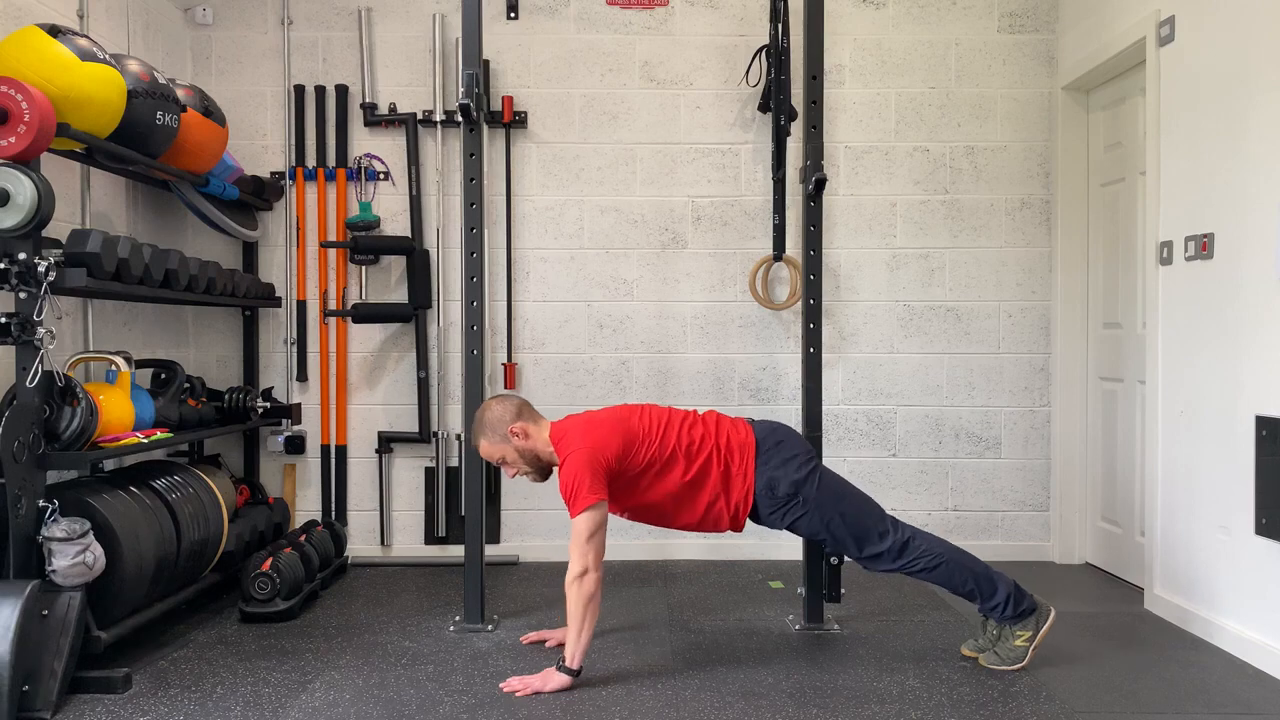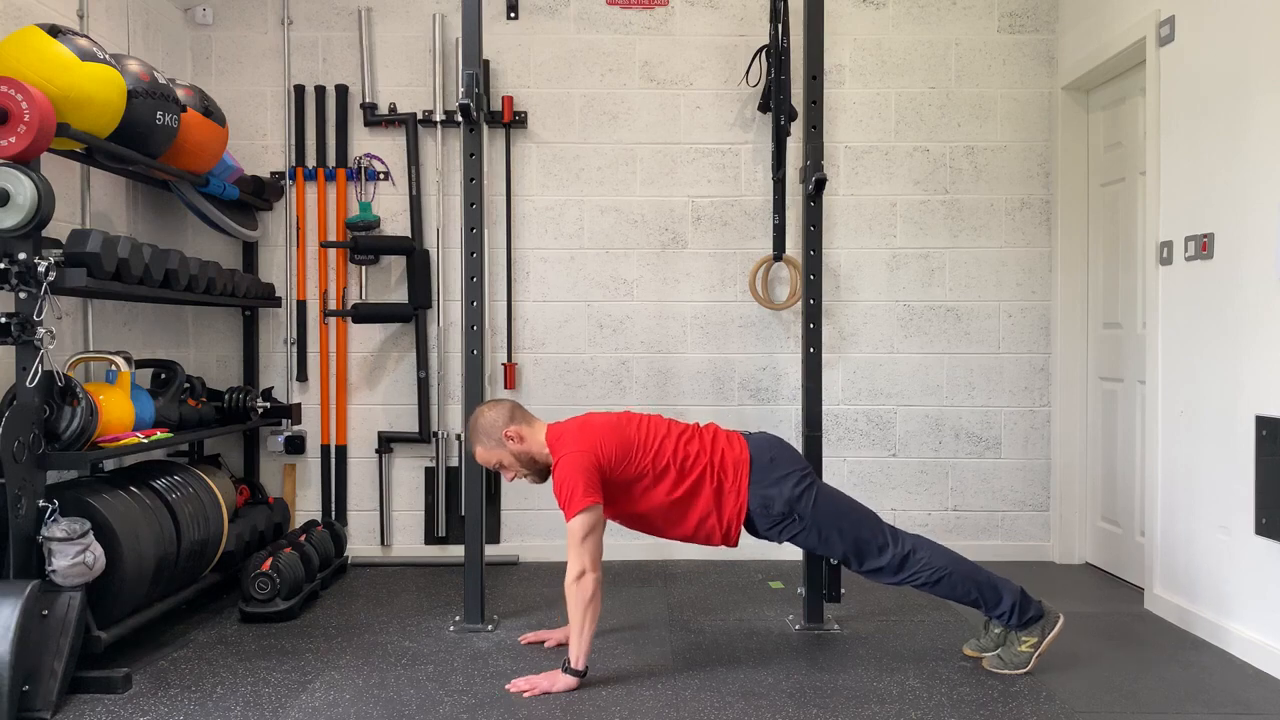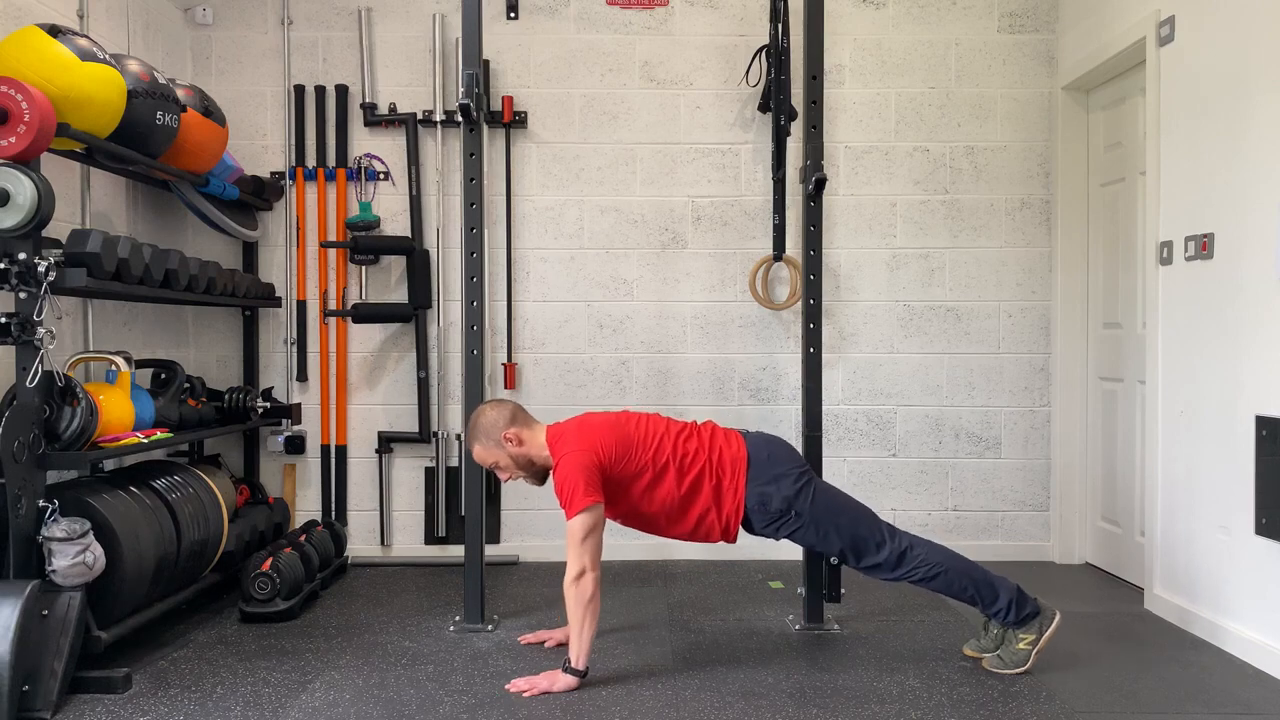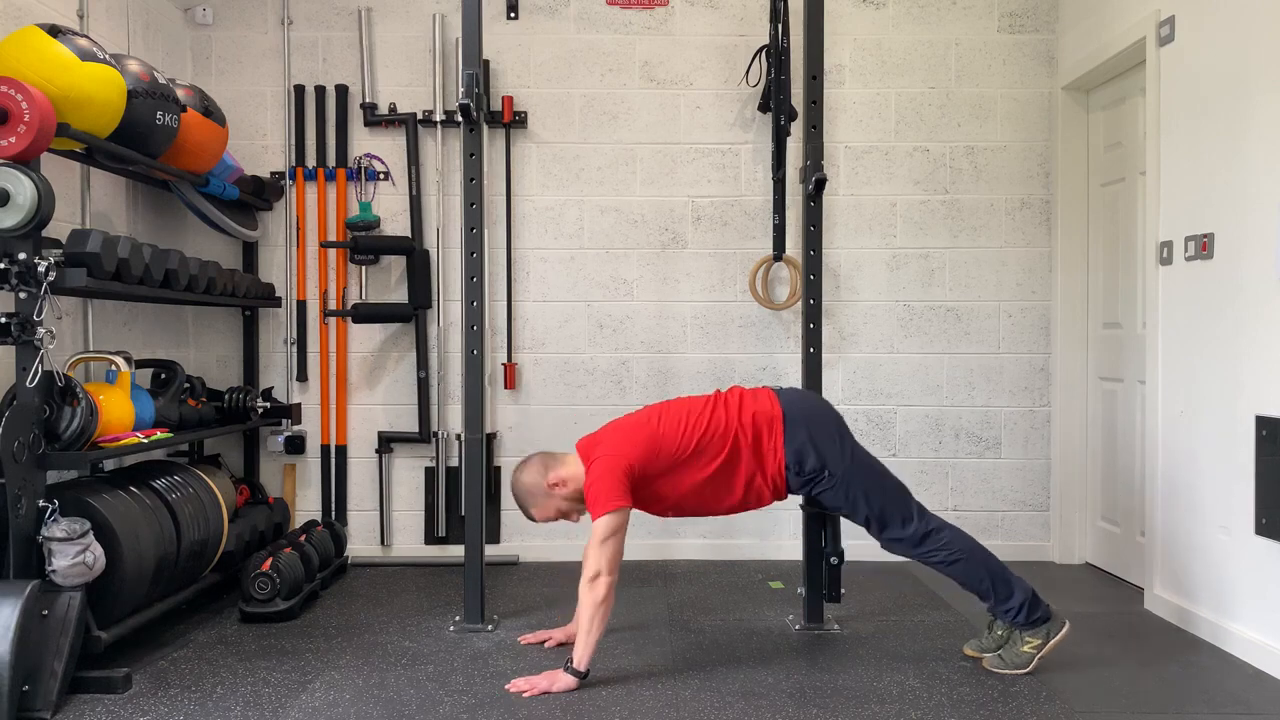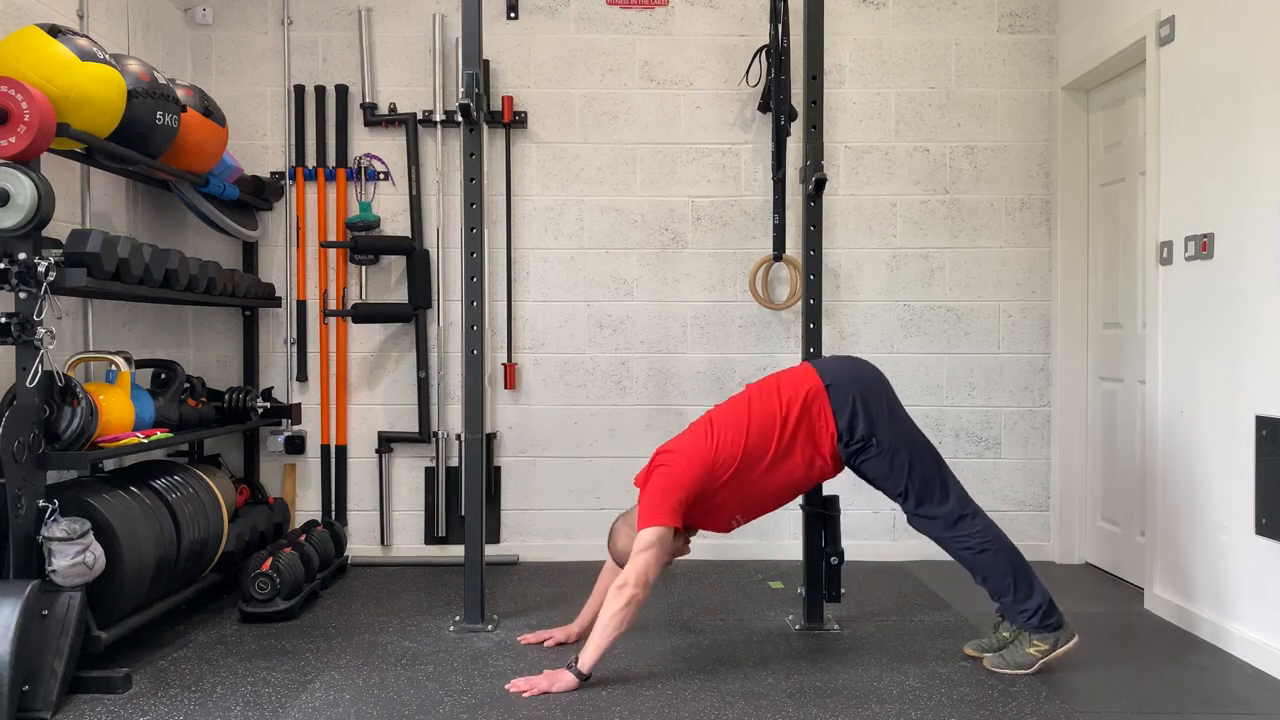
dt=0.4s
person 1, frame 1
left shoulder: (578, 455)
right shoulder: (581, 441)
left elbow: (584, 568)
right elbow: (594, 558)
left wrist: (567, 668)
right wrist: (573, 628)
left hip: (765, 473)
right hip: (756, 462)
left knee: (885, 544)
right knee: (877, 545)
left ankle: (1019, 611)
right ankle: (1002, 609)
person 1, frame 2
left shoulder: (570, 458)
right shoulder: (578, 442)
left elbow: (583, 571)
right elbow: (588, 565)
left wrist: (573, 669)
right wrist: (574, 627)
left hip: (759, 489)
right hip: (750, 473)
left knee: (884, 555)
right knee: (880, 551)
left ankle: (1025, 616)
right ankle: (1004, 613)
person 1, frame 3
left shoulder: (571, 458)
right shoulder: (576, 441)
left elbow: (582, 571)
right elbow: (586, 567)
left wrist: (574, 669)
right wrist: (573, 627)
left hip: (758, 486)
right hip: (749, 473)
left knee: (881, 552)
right knee: (878, 549)
left ankle: (1022, 615)
right ankle: (1004, 614)
person 1, frame 4
left shoulder: (604, 466)
right shoulder: (603, 454)
left elbow: (599, 574)
right elbow: (600, 571)
left wrist: (573, 670)
right wrist: (575, 626)
left hip: (792, 441)
right hip: (783, 428)
left knee: (908, 530)
right knee: (905, 530)
left ankle: (1032, 618)
right ankle: (1010, 614)
person 1, frame 5
left shoulder: (669, 487)
right shoulder: (669, 485)
left elbow: (631, 588)
right elbow: (622, 567)
left wrist: (577, 671)
right wrist: (576, 627)
left hip: (842, 405)
right hip: (832, 398)
left knee: (942, 512)
right knee: (936, 513)
left ankle: (1042, 625)
right ankle: (1020, 617)
